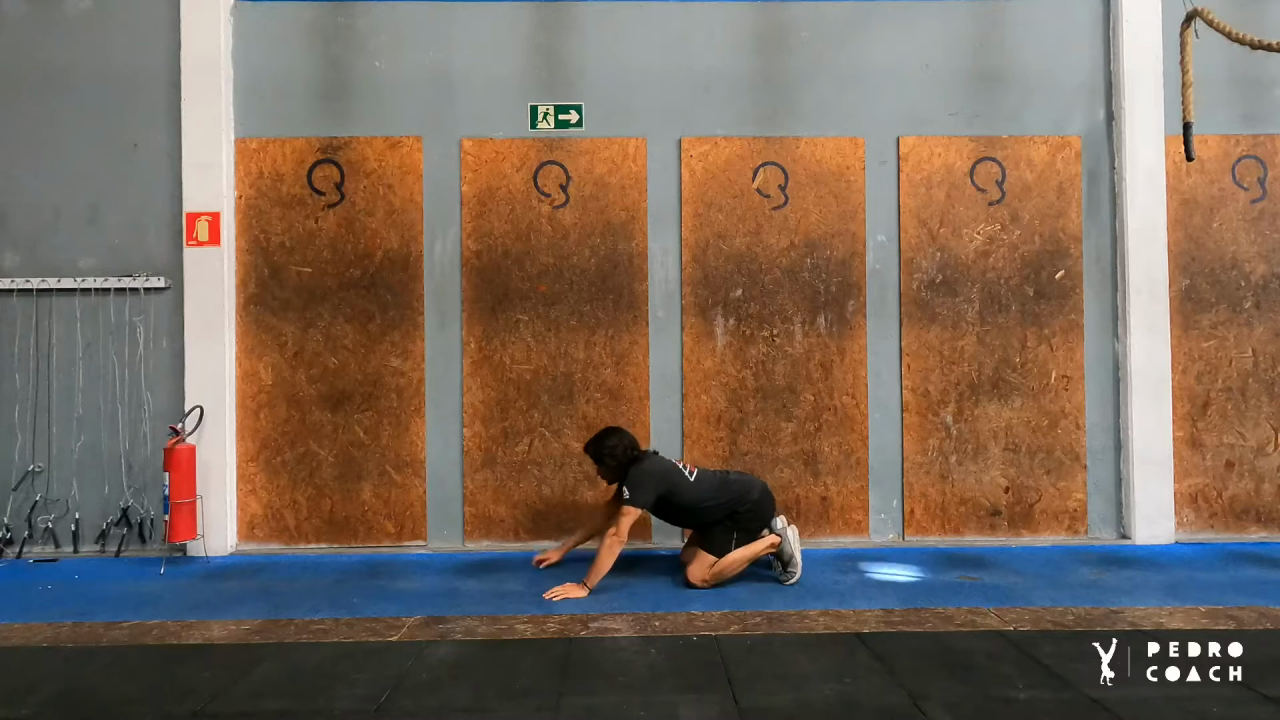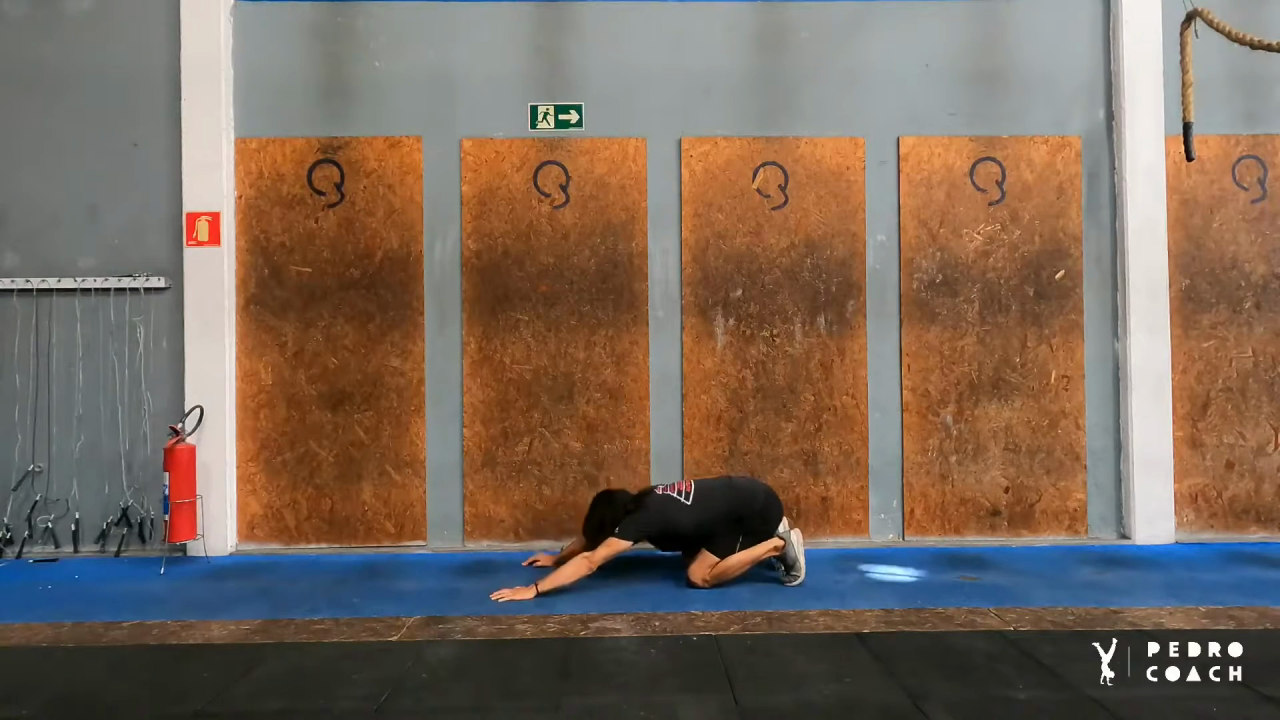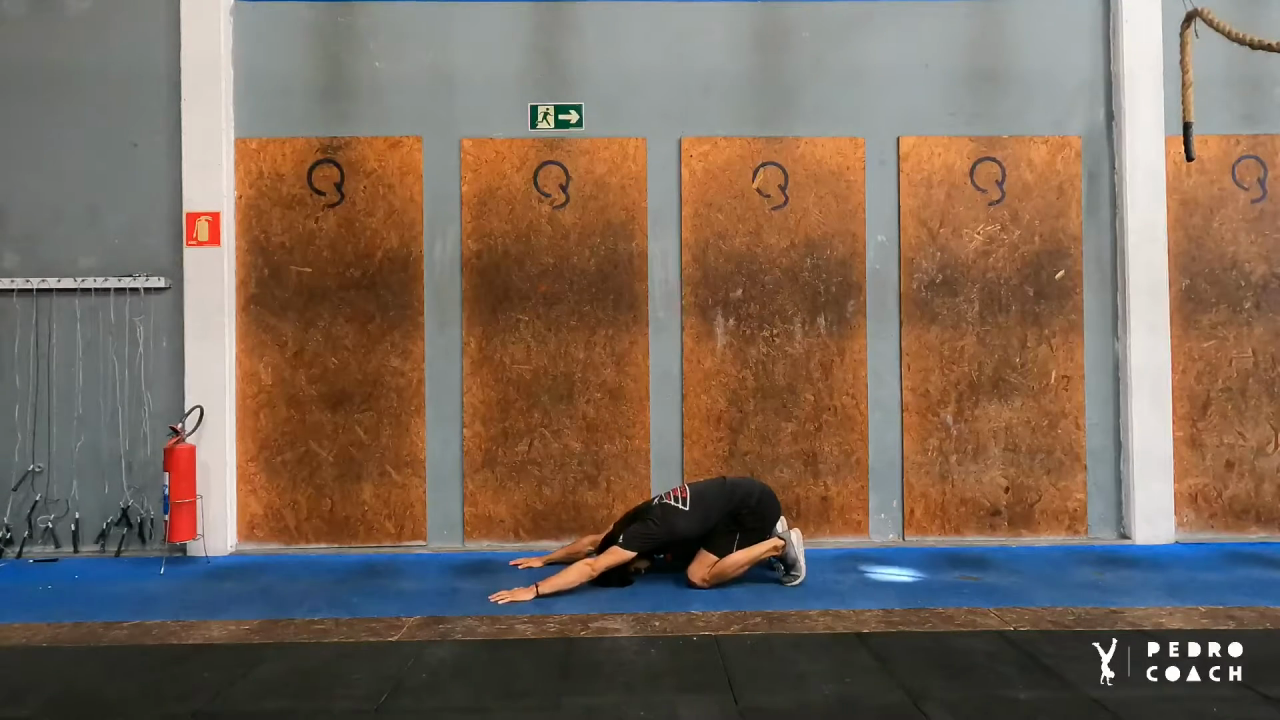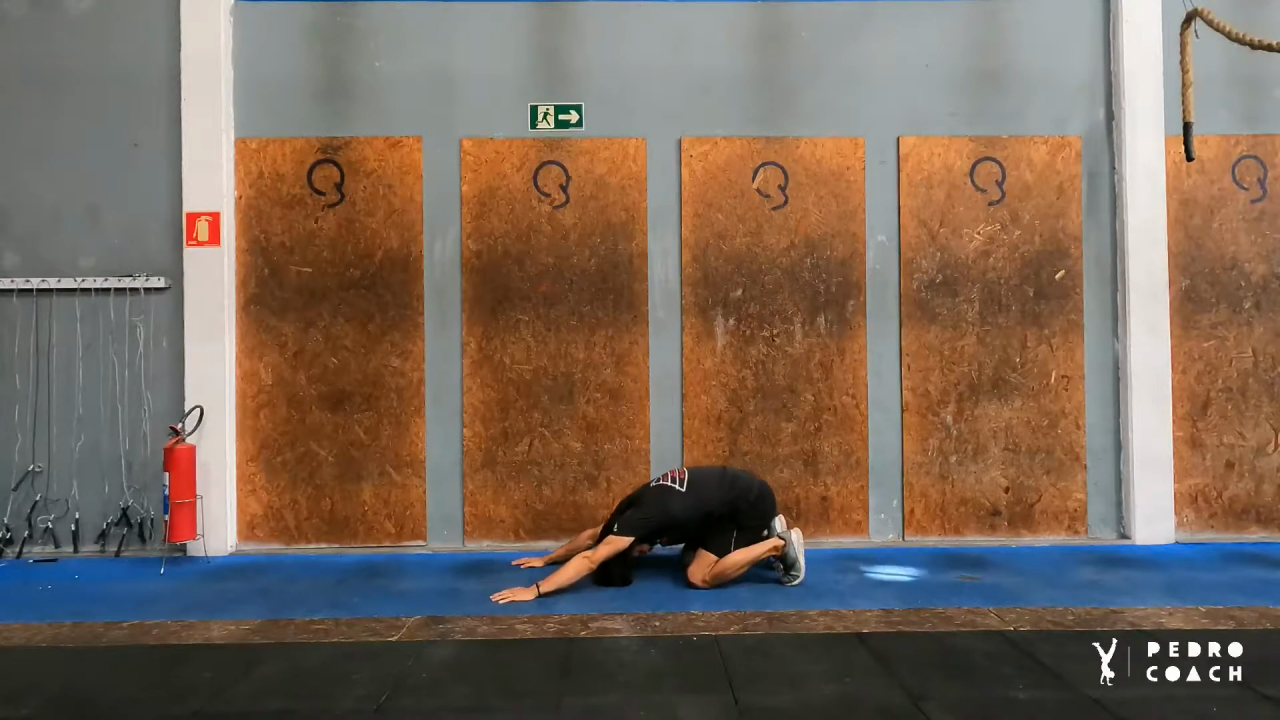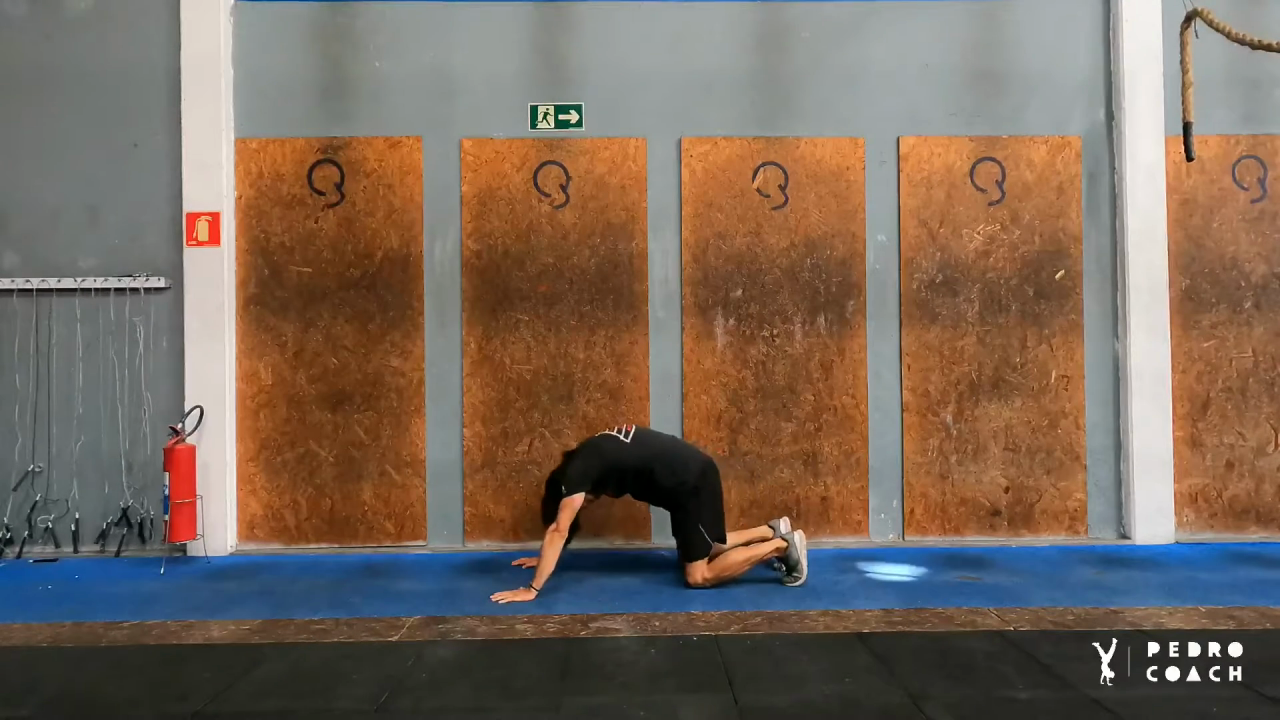
dt=1s
person 1, frame 1
left shoulder: (642, 476)
right shoulder: (638, 470)
left elbow: (616, 536)
right elbow: (605, 518)
left wrist: (584, 587)
right wrist: (562, 551)
left hip: (750, 504)
right hip: (739, 493)
left knee: (698, 576)
right knee: (688, 557)
left ankle: (775, 542)
right ankle: (767, 530)
person 1, frame 2
left shoulder: (642, 520)
right shoulder: (642, 503)
left elbow: (590, 561)
right elbow: (593, 535)
left wrist: (533, 589)
right wrist: (555, 558)
left hip: (756, 507)
right hip: (746, 495)
left knee: (700, 576)
right knee: (693, 557)
left ankle: (779, 545)
right ankle: (771, 533)
person 1, frame 3
left shoulder: (647, 531)
right shoulder: (638, 519)
left elbow: (592, 567)
right elbow: (592, 543)
left wrist: (533, 590)
right wrist: (544, 559)
left hip: (753, 504)
right hip: (741, 494)
left knee: (700, 575)
right knee: (692, 558)
left ankle: (779, 544)
right ankle: (769, 532)
person 1, frame 4
left shoulder: (640, 517)
right shoulder: (636, 507)
left elbow: (590, 559)
right elbow: (592, 535)
left wrist: (535, 590)
right wrist: (546, 559)
left hip: (750, 502)
right hip: (738, 493)
left knee: (699, 576)
right knee: (691, 558)
left ankle: (779, 544)
right ankle: (766, 530)
person 1, frame 5
left shoulder: (577, 471)
right shoulder: (585, 460)
left elbow: (558, 530)
right elbow: (561, 531)
left wrist: (533, 588)
right wrist: (544, 559)
left hip: (690, 481)
right hip: (688, 474)
left knee: (698, 576)
right knee: (700, 550)
left ankle: (781, 546)
right ankle: (772, 531)
